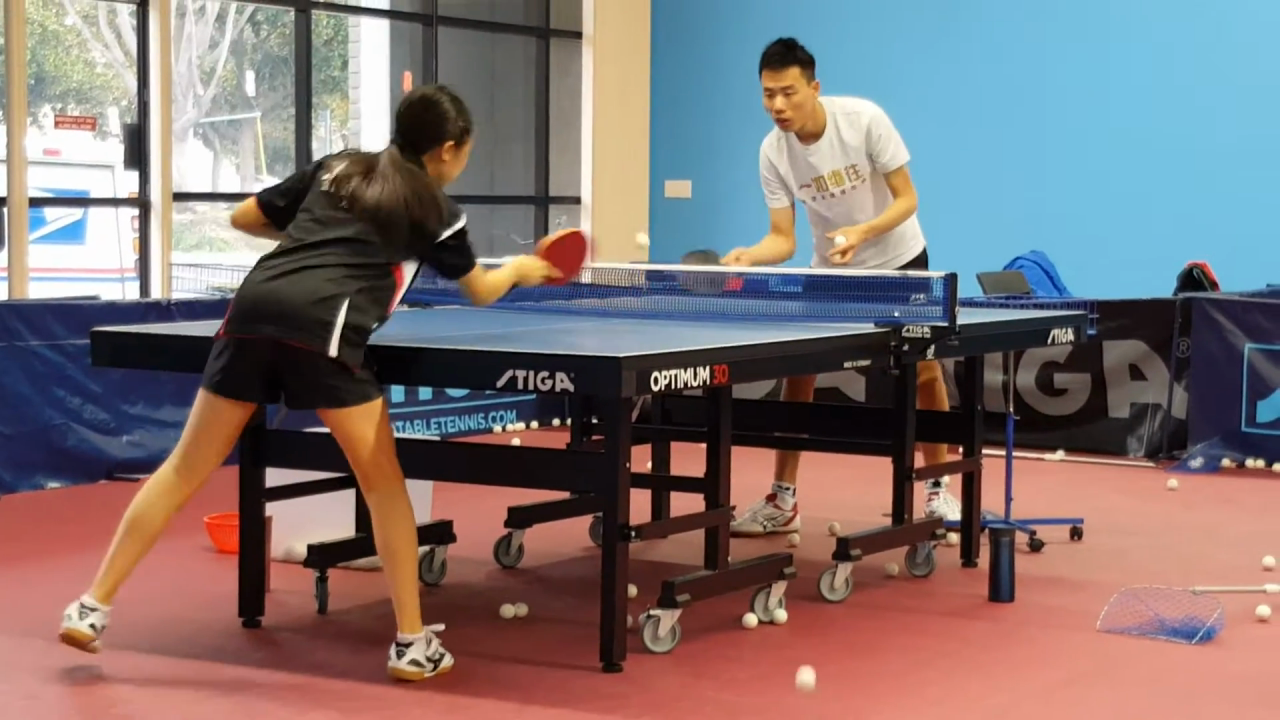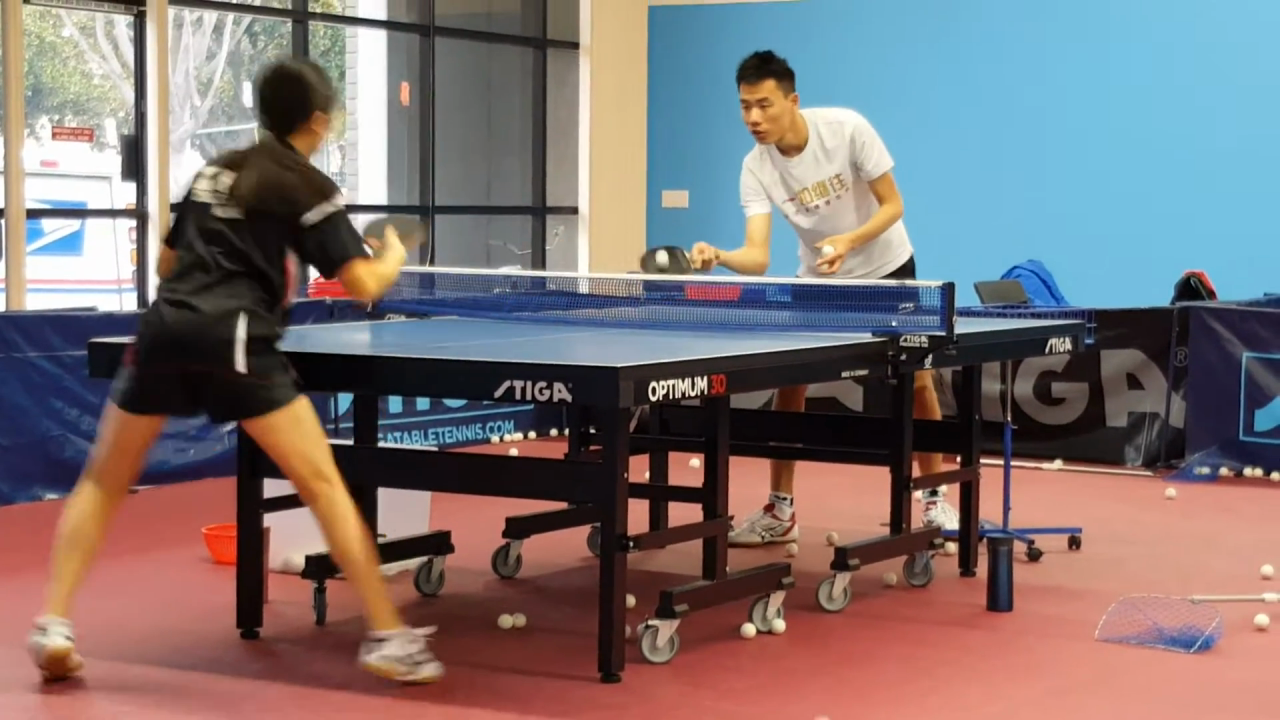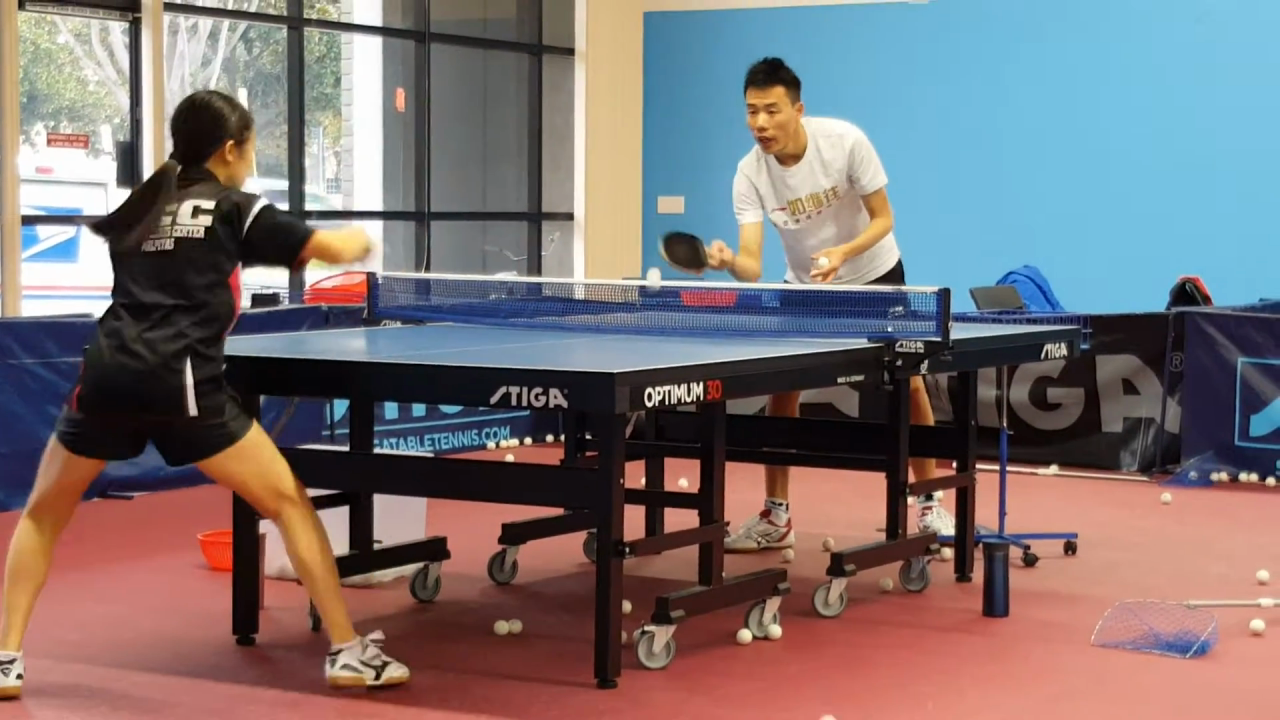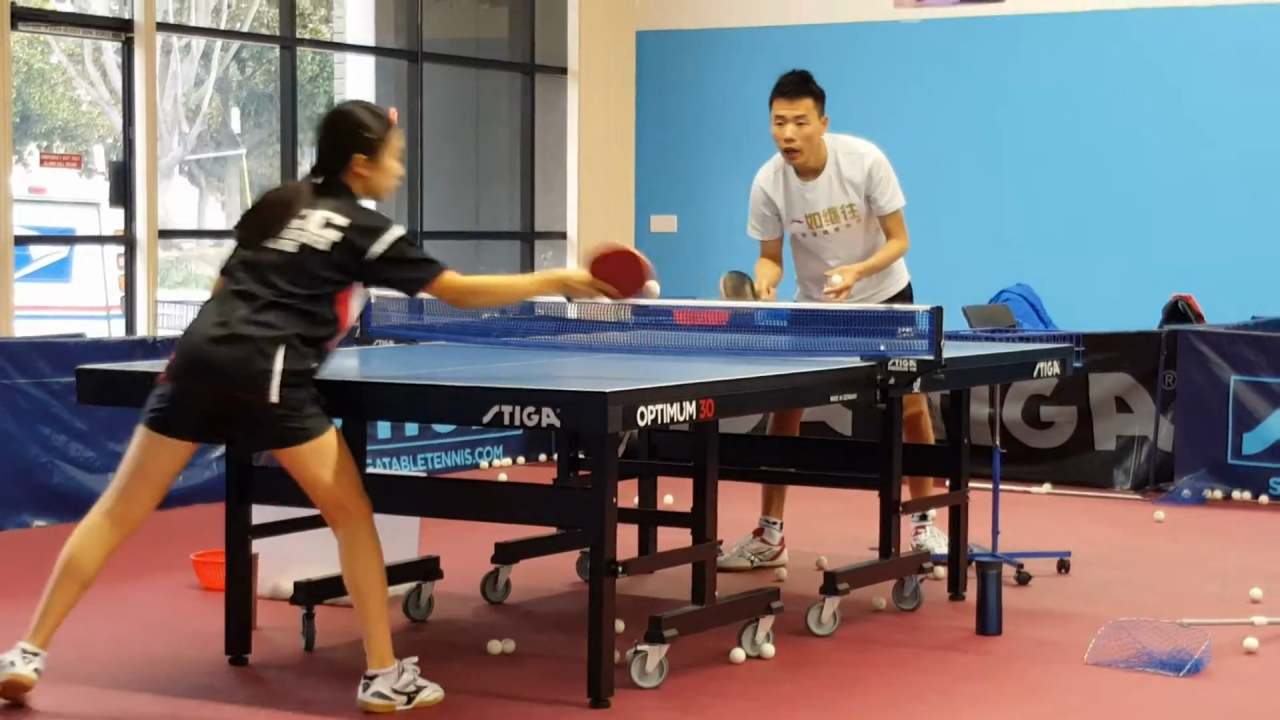
dt=0.3s
person 1, frame 1
left shoulder: (334, 167)
right shoulder: (436, 209)
left elbow: (245, 217)
right elbow: (475, 284)
right wrist: (519, 269)
left hip: (256, 311)
right hip: (325, 329)
left knee: (185, 466)
right knee: (384, 484)
left ankle: (94, 607)
right ankle: (412, 642)
person 1, frame 2
left shoulder: (213, 172)
right shoulder: (309, 189)
right elbow: (364, 283)
right wrist: (395, 254)
left hip: (163, 333)
right hip: (237, 342)
left knee: (103, 482)
right knee: (324, 486)
left ankle: (55, 625)
right ankle: (388, 637)
person 1, frame 3
left shoulder: (135, 208)
right shoulder: (237, 210)
right elbow: (337, 248)
right wrist: (366, 243)
left hip: (108, 378)
right hip: (181, 386)
right knee: (289, 506)
right ankle: (348, 651)
person 1, frame 4
left shoulder: (276, 206)
right shoulder: (367, 230)
right elbow: (460, 292)
right wrist: (559, 281)
left hip: (199, 357)
right hip: (269, 377)
left knee: (117, 513)
right knee: (351, 516)
right ankle: (384, 675)
person 2, frame 1
left shoulder: (865, 118)
right shoulder: (773, 153)
left elbow: (906, 200)
right elbow: (783, 240)
left wrist: (860, 233)
right wrist: (747, 255)
left hip: (898, 260)
right hip: (830, 270)
left knee: (926, 372)
right knee: (798, 372)
left ankle: (938, 488)
right ankle: (783, 500)
person 2, frame 2
left shoulder: (848, 128)
right shoulder: (756, 168)
left elbow: (893, 205)
right elbow: (757, 254)
left wrist: (849, 240)
right wrist: (717, 256)
left hip: (886, 269)
right hip: (819, 280)
left knee: (916, 381)
right knee: (789, 381)
left ankle: (933, 498)
right ankle: (780, 509)
person 2, frame 3
left shoulder: (846, 140)
right shoulder: (749, 173)
left elbow: (883, 219)
right elbow: (751, 261)
left wrist: (843, 252)
right wrist: (727, 259)
left hip: (875, 274)
right hip: (806, 286)
left knee: (908, 385)
right knee: (782, 387)
left ankle: (929, 503)
right ankle: (776, 515)
person 2, frame 4
left shoulder: (866, 159)
right shoulder: (767, 183)
left elbow: (899, 240)
right elbow: (772, 257)
left wrist: (857, 271)
right wrist: (764, 283)
left hip: (884, 294)
right hip: (814, 305)
left knee: (911, 405)
right knee: (785, 406)
left ankle: (924, 522)
right ankle: (770, 534)
